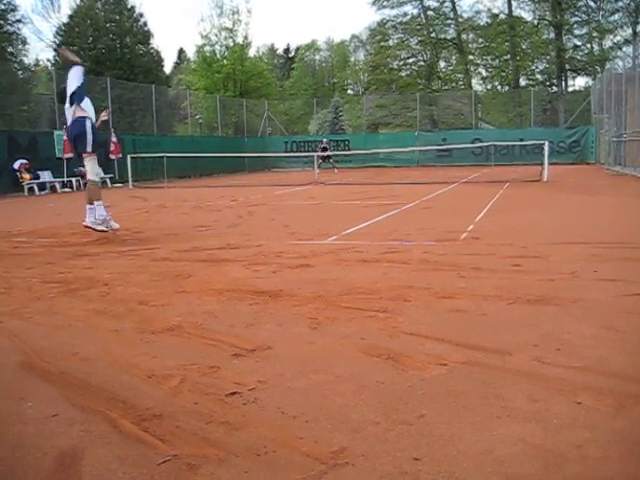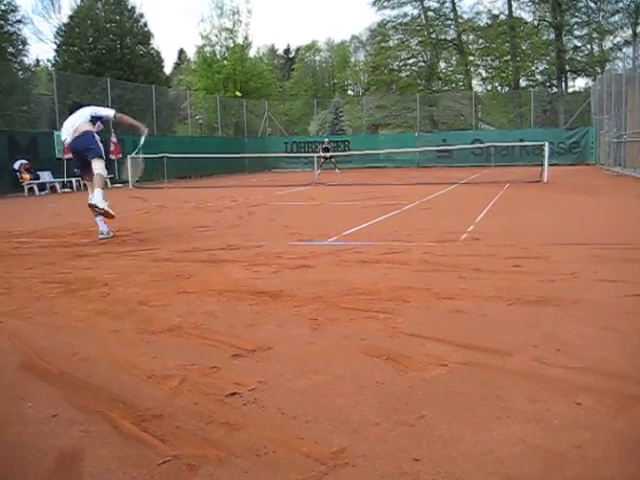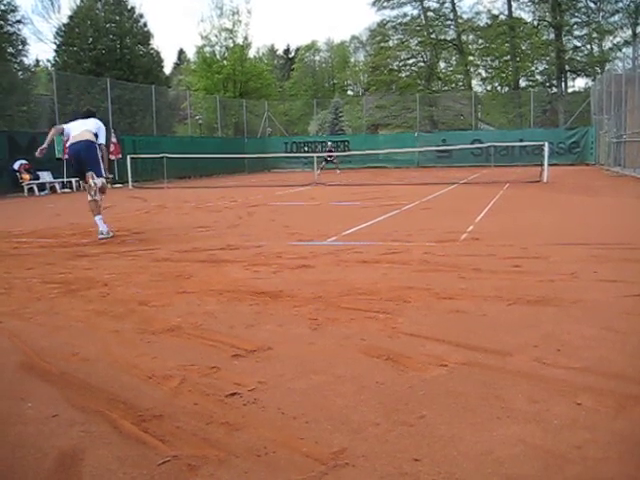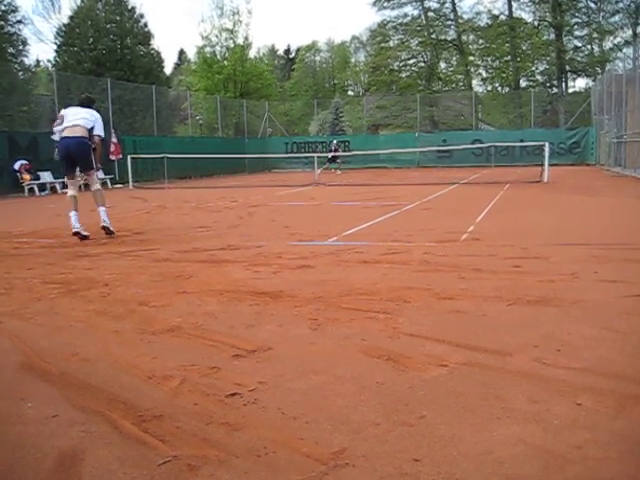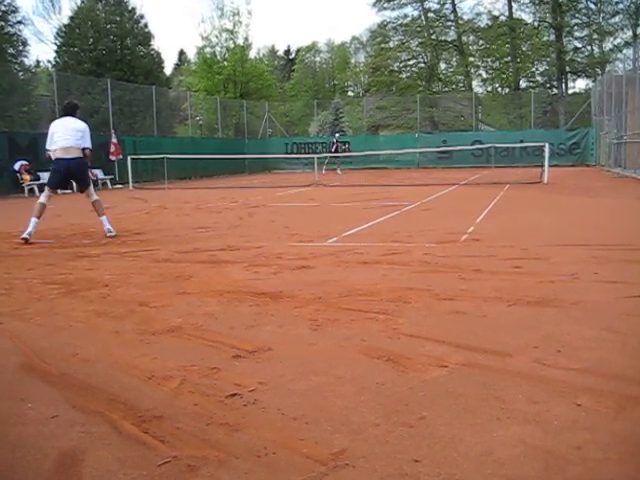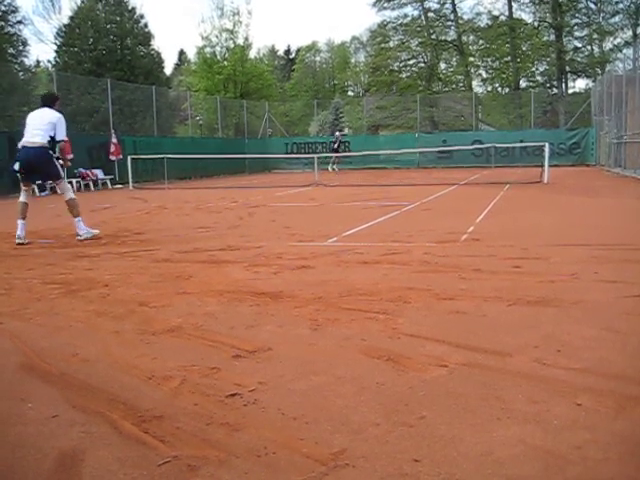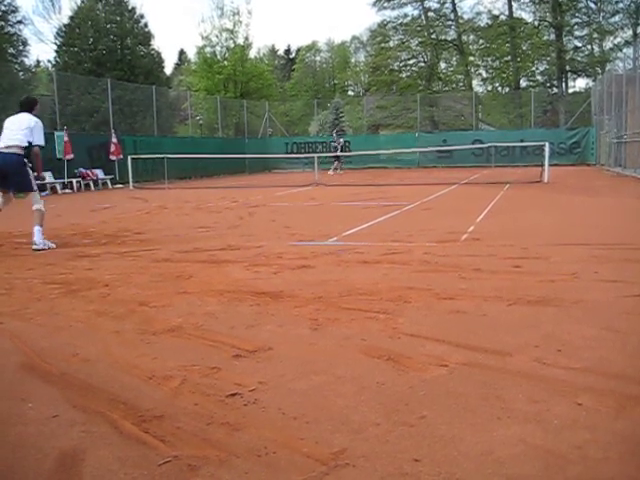
dt=0.2s
person 1, frame 1
left shoulder: (71, 107)
right shoulder: (73, 91)
right elbow: (77, 65)
left wrist: (98, 120)
left hip: (77, 129)
right hip: (82, 124)
left knee: (94, 172)
right knee: (93, 170)
left ankle: (98, 216)
right ankle: (96, 216)
person 1, frame 2
left shoulder: (66, 123)
right shoulder: (89, 110)
left elbow: (67, 145)
right elbow: (118, 117)
right wrist: (139, 125)
left hip: (74, 144)
right hip: (87, 137)
left knee: (91, 186)
right knee: (99, 168)
left ankle: (102, 228)
right ankle: (98, 200)
person 1, frame 3
left shoulder: (72, 124)
right shoulder: (98, 123)
left elbow: (56, 129)
right elbow: (102, 147)
left wrist: (45, 145)
right wrist: (106, 171)
left hip: (73, 149)
right hip: (88, 146)
left knee: (91, 192)
right knee: (101, 184)
left ankle: (103, 229)
right ankle: (97, 183)
person 1, frame 4
left shoulder: (68, 110)
right shoulder: (95, 115)
left elbow: (58, 121)
right elbow: (97, 140)
right wrist: (96, 161)
left hip: (64, 143)
right hip: (81, 142)
left knee: (72, 187)
right knee: (93, 182)
left ankle: (75, 224)
right ankle: (104, 219)
person 1, frame 5
left shoulder: (54, 124)
right shoulder: (83, 126)
left elbow: (49, 152)
right elbow: (87, 152)
right wrist: (85, 166)
left hip: (59, 162)
right hip: (77, 162)
left knee: (45, 195)
right knee: (91, 193)
left ankle: (29, 231)
right ankle: (107, 227)
person 1, frame 6
left shoulder: (31, 115)
right shoulder: (58, 117)
right elbow: (61, 145)
right wrist: (66, 160)
left hip: (24, 152)
right hip: (42, 153)
left knee: (25, 192)
right knee: (66, 189)
left ankle: (20, 234)
right ankle: (81, 229)
person 1, frame 7
right shoulder: (35, 122)
right elbow: (36, 150)
right wrist: (40, 172)
right hip: (16, 160)
right knee: (37, 201)
right ankle: (38, 238)
